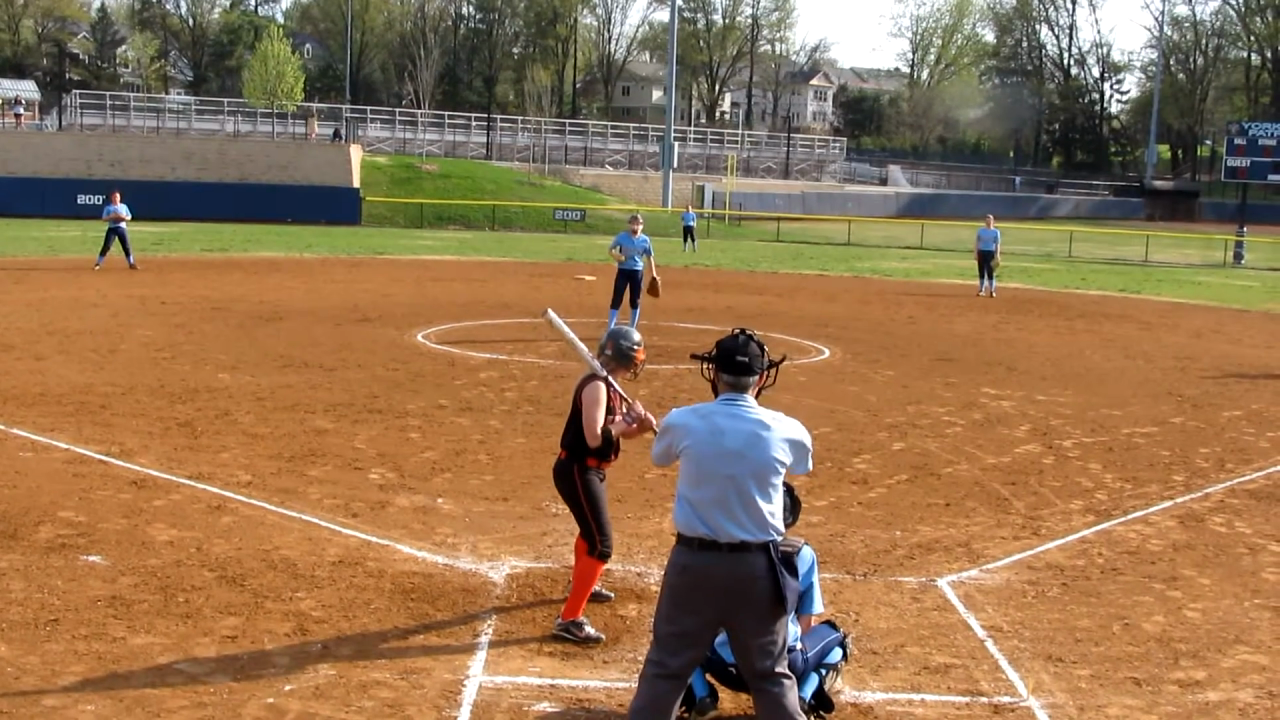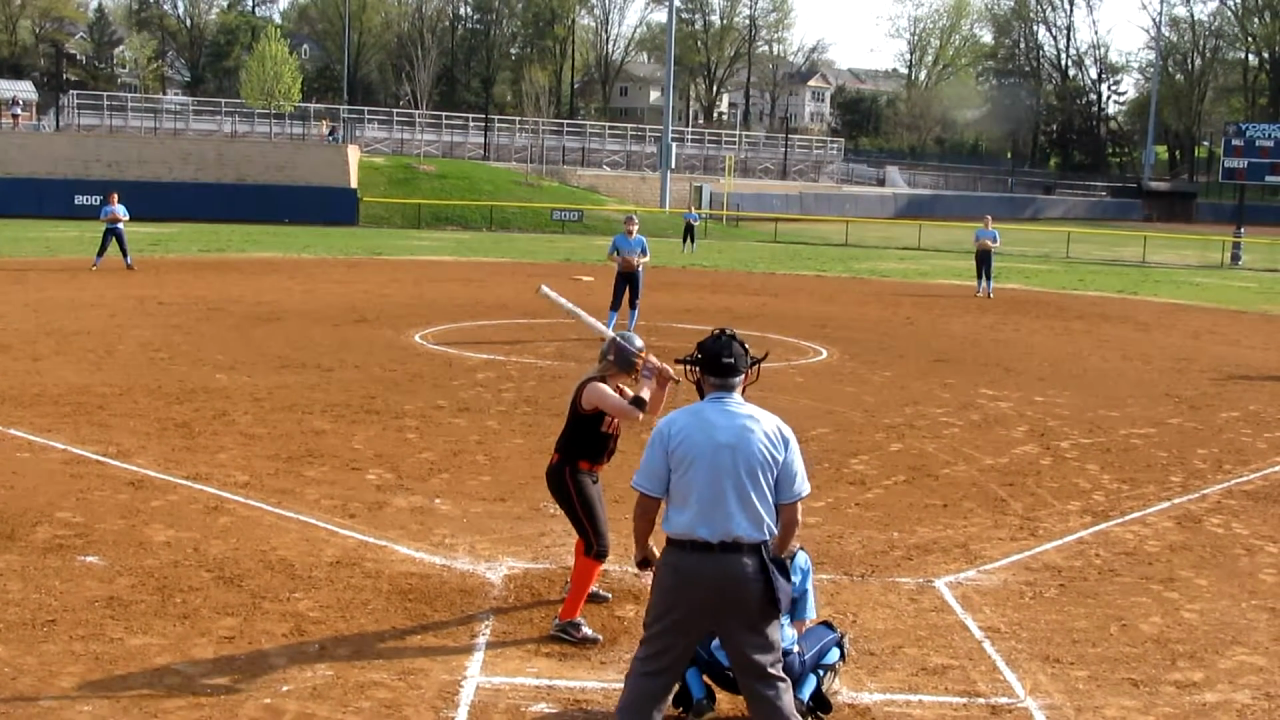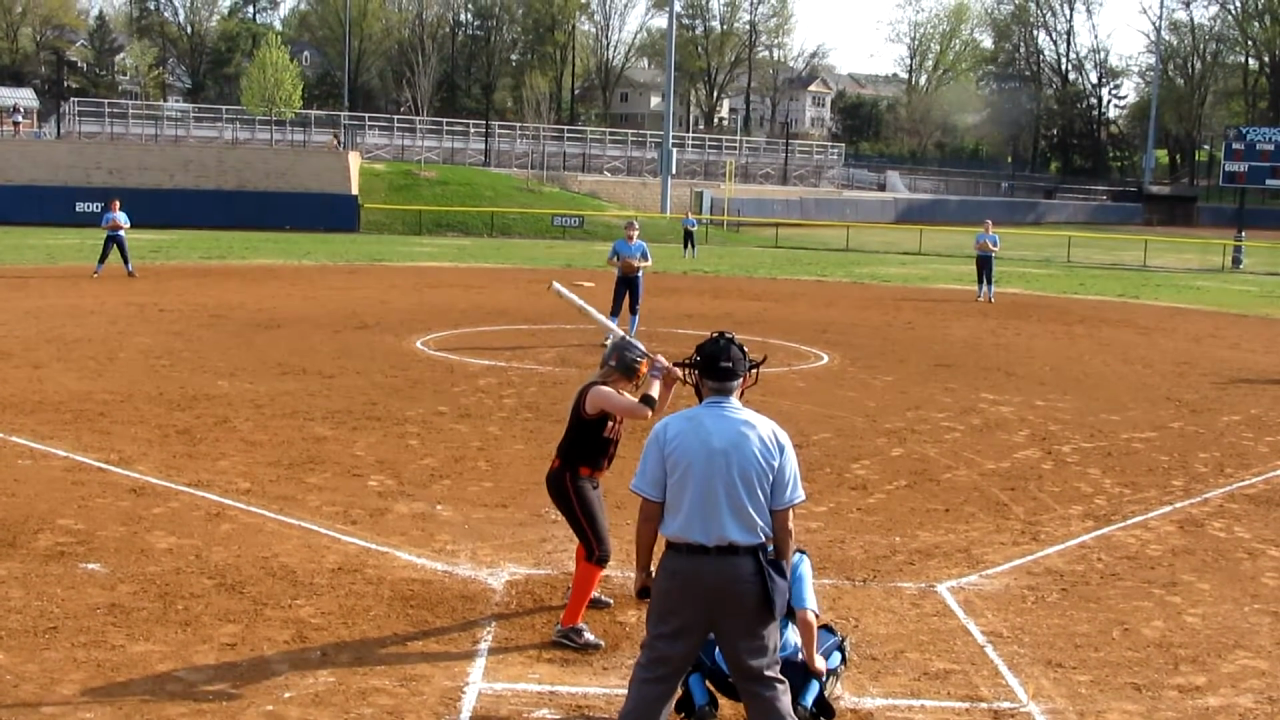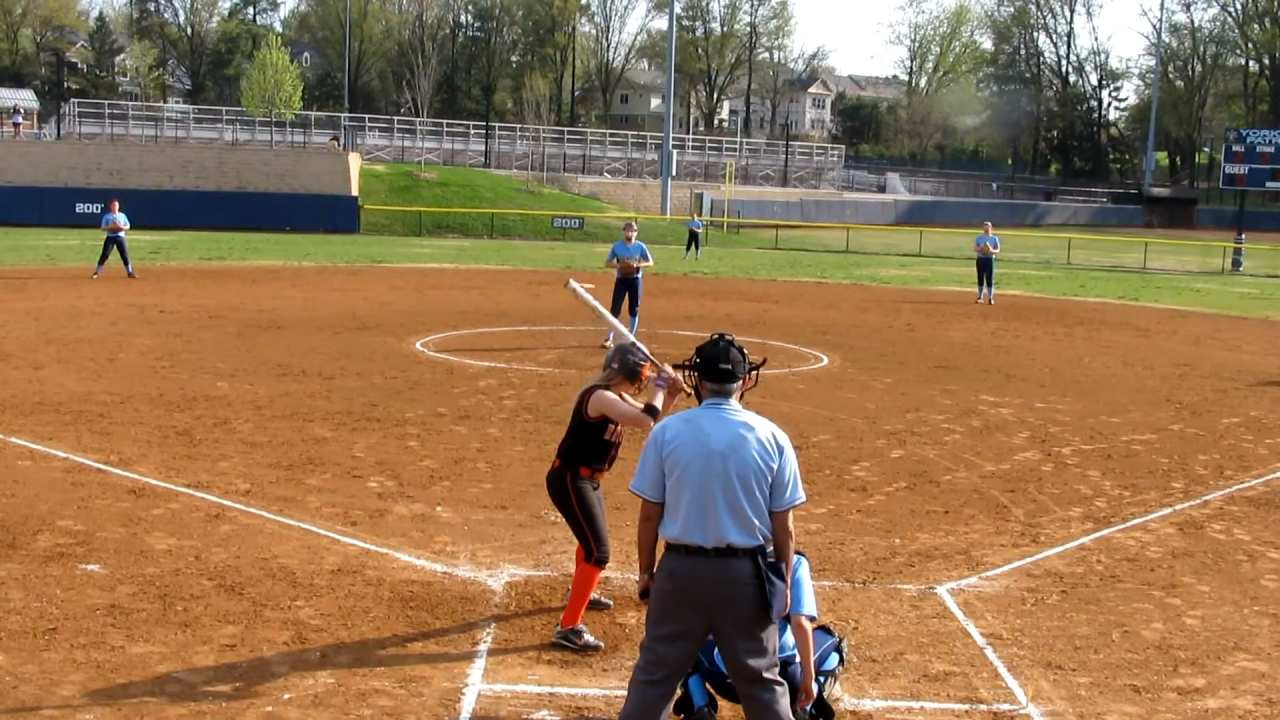
dt=1s
person 1, frame 1
left shoulder: (685, 423)
right shoulder: (784, 431)
left elbow: (660, 454)
left hip: (693, 561)
right hip: (758, 566)
left knee: (666, 667)
right knee: (769, 672)
person 1, frame 2
left shoulder: (673, 426)
right shoulder: (775, 430)
left elbow: (647, 506)
right elbow: (791, 516)
left wrist: (642, 548)
right wrist: (774, 559)
left hip: (684, 564)
right hip: (748, 566)
left knee: (653, 667)
right knee: (764, 675)
person 1, frame 3
left shoulder: (668, 430)
right shoulder: (772, 435)
left elbow: (650, 514)
right elbow: (783, 524)
left wrist: (642, 570)
right wrist: (781, 577)
left hip: (682, 567)
right hip: (746, 570)
left knee: (656, 669)
right knee: (761, 676)
person 1, frame 4
left shoulder: (667, 431)
right shoulder: (771, 437)
left elbow: (650, 515)
right elbow: (783, 527)
left wrist: (646, 571)
right wrist: (784, 582)
left hip: (681, 569)
right hip: (745, 572)
left knee: (655, 671)
right knee: (760, 677)
person 2, frame 1
left shoulder: (609, 386)
right shoulder: (596, 387)
left elbow: (620, 433)
right elbow: (595, 438)
left wrist: (639, 425)
right wrist: (626, 420)
left hip: (588, 470)
right hip: (577, 471)
left knee: (591, 531)
right knee: (601, 545)
left ankle: (581, 585)
right ankle: (569, 619)
person 2, frame 2
left shoulder: (614, 389)
right shoulder: (595, 388)
left elbow: (650, 409)
right elbow: (634, 414)
left wrist: (661, 384)
right wrist: (648, 377)
left hip: (585, 472)
right hip: (569, 474)
left knee: (592, 530)
right knee: (598, 545)
left ankle: (579, 586)
right ankle: (567, 620)
person 2, frame 3
left shoulder: (612, 394)
right shoulder: (598, 393)
left elbow: (651, 410)
right elbow: (644, 411)
left wrist: (667, 385)
right wrist: (656, 375)
left hip: (586, 478)
right hip: (570, 479)
left knee: (592, 537)
right knee: (599, 551)
left ankle: (581, 592)
right ankle: (569, 626)
person 2, frame 4
left shoulder: (614, 396)
right shoulder: (600, 397)
left elbow: (650, 416)
right elbow: (646, 420)
left wrist: (671, 394)
right wrist: (660, 385)
left hip: (587, 478)
right hip: (570, 480)
left knee: (592, 537)
right knee: (598, 552)
left ankle: (581, 593)
right ankle: (568, 627)
person 3, frame 1
right shoulder: (803, 554)
right elbow: (806, 623)
left hip: (729, 668)
right hip: (784, 665)
right knee: (834, 637)
left ankle: (702, 698)
right ankle: (801, 701)
person 3, frame 2
right shoulder: (797, 558)
right elbow: (799, 627)
left hip: (725, 669)
right hip: (782, 667)
right knee: (832, 635)
left ankle: (699, 701)
right ankle: (799, 702)
person 3, frame 3
right shoulder: (795, 560)
right elbow: (806, 618)
right wrist: (812, 661)
left hip: (728, 676)
right hip: (784, 676)
right knee: (833, 640)
person 3, frame 4
right shoulder: (793, 562)
right elbow: (800, 623)
right wrist: (809, 678)
left hip: (726, 676)
right hip: (782, 676)
right knee: (831, 643)
